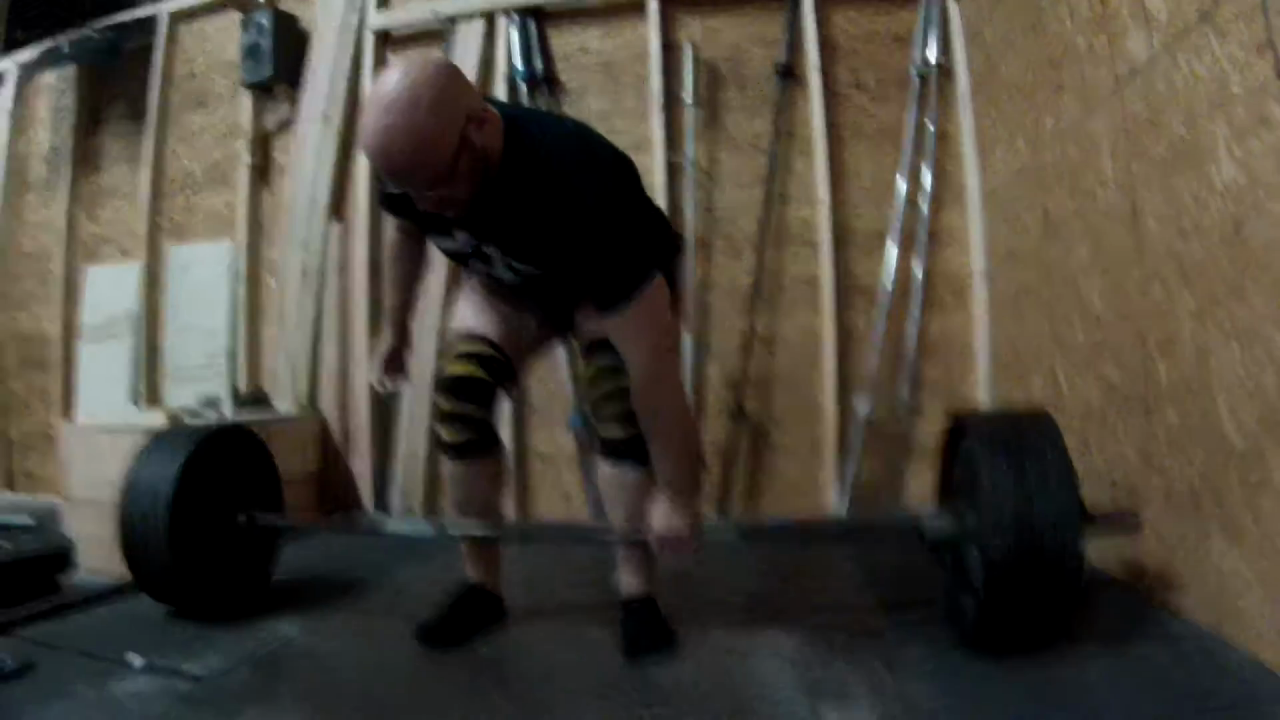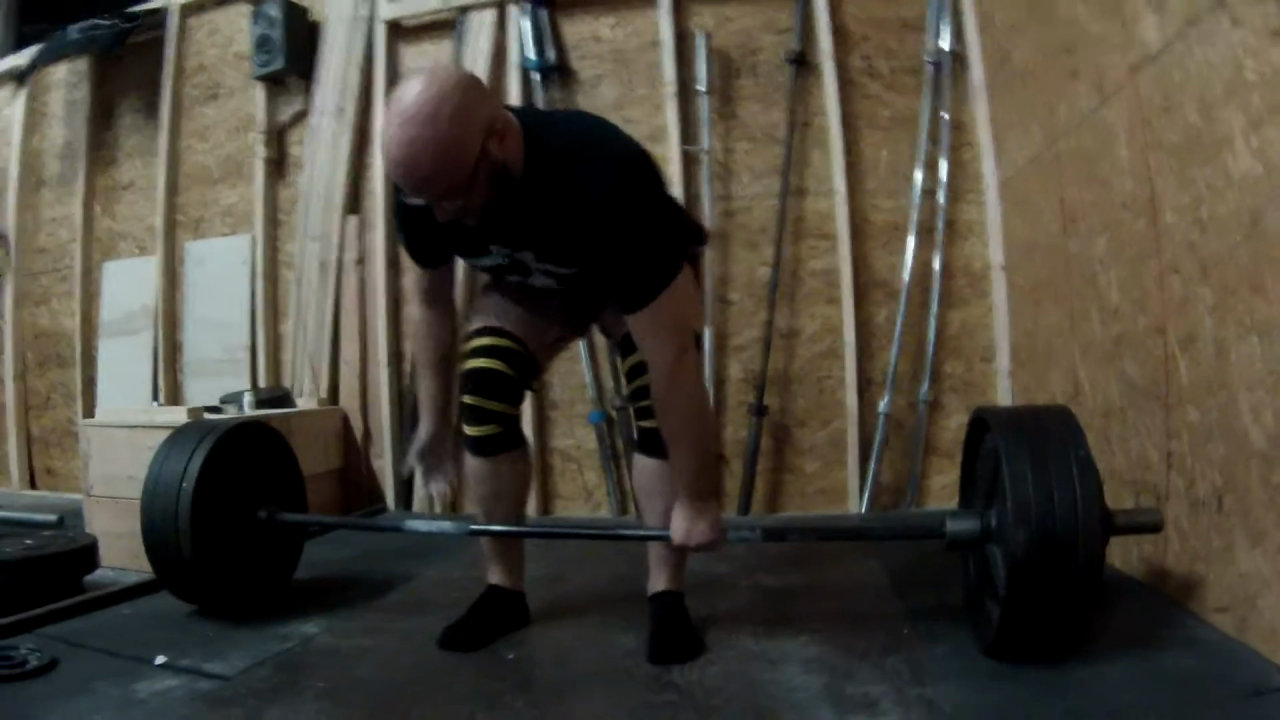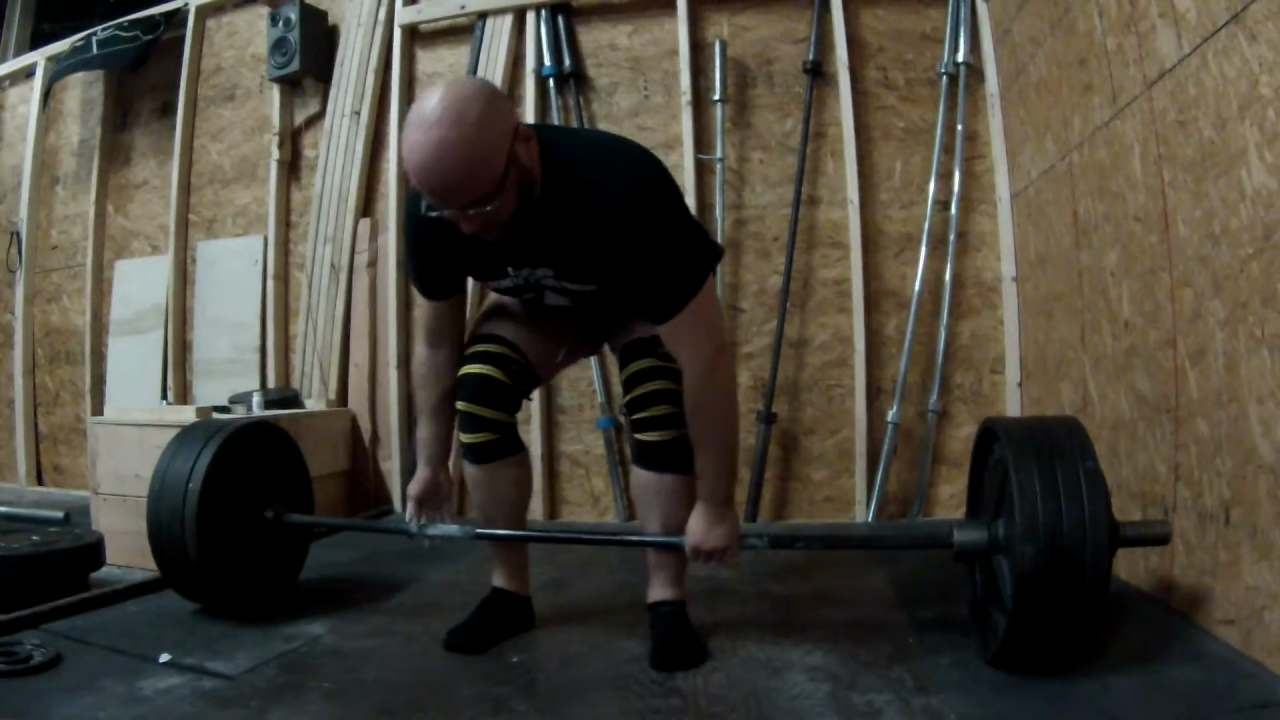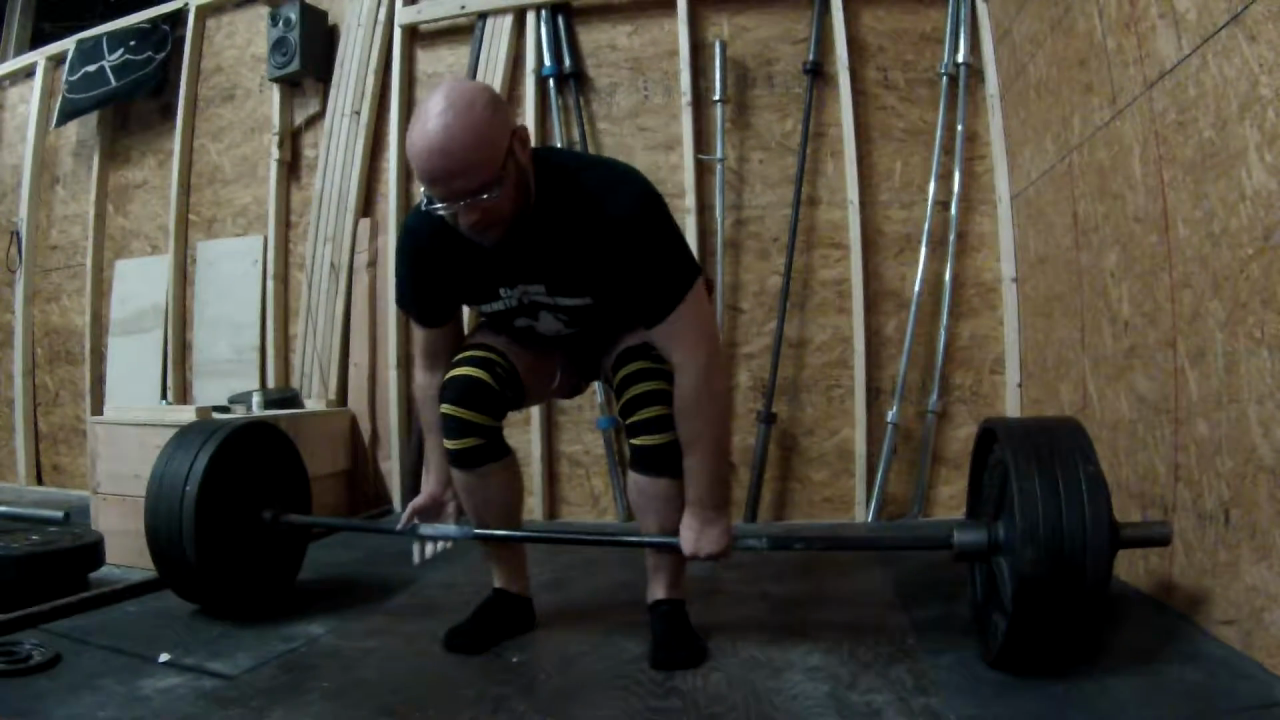
dt=0.7s
person 1, frame 1
left shoulder: (581, 185)
right shoulder: (408, 161)
left elbow: (652, 356)
right elbow: (406, 233)
left wrist: (677, 495)
right wrist: (396, 328)
left hip: (617, 278)
right hip: (506, 280)
left knee: (619, 404)
right knee: (458, 398)
left ankle: (636, 592)
right ankle: (481, 588)
person 1, frame 2
left shoulder: (603, 182)
right shoulder: (424, 190)
left elbow: (674, 356)
right elbow: (430, 302)
left wrist: (699, 500)
right wrist: (433, 418)
left hip: (644, 267)
right hip: (525, 282)
left knee: (656, 394)
right knee: (482, 393)
left ankle: (665, 593)
right ankle: (504, 589)
person 1, frame 3
left shoulder: (622, 193)
right shoulder: (434, 213)
left elbow: (706, 359)
right elbow: (437, 343)
left wrist: (716, 505)
right wrist: (431, 465)
left hip: (647, 293)
right hip: (538, 299)
left knee: (658, 406)
right knee: (479, 395)
left ankle: (666, 599)
right ankle: (509, 591)
person 1, frame 4
left shoulder: (615, 204)
right shoulder: (425, 238)
left elbow: (700, 361)
right elbow: (432, 365)
left wrist: (707, 508)
right wrist: (439, 479)
left hip: (629, 329)
right hip: (531, 340)
left knee: (657, 406)
right knee: (462, 401)
left ankle: (666, 600)
right ankle: (511, 592)
